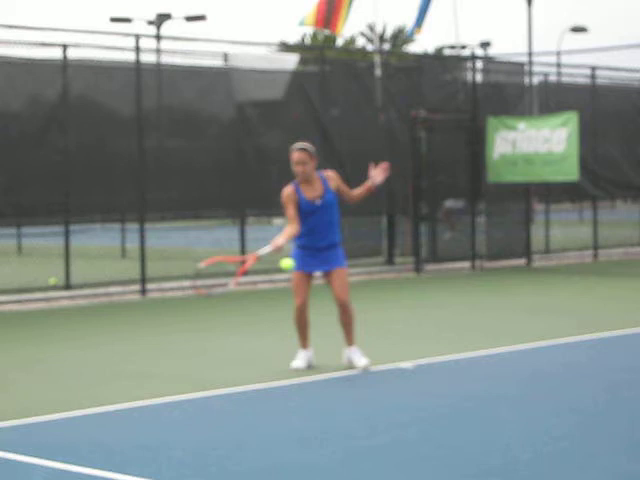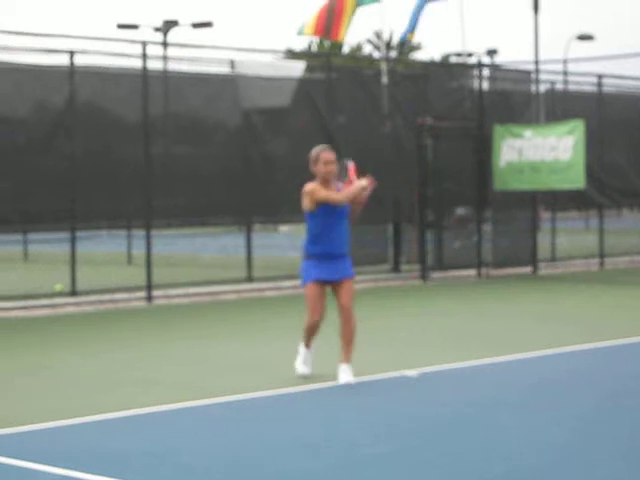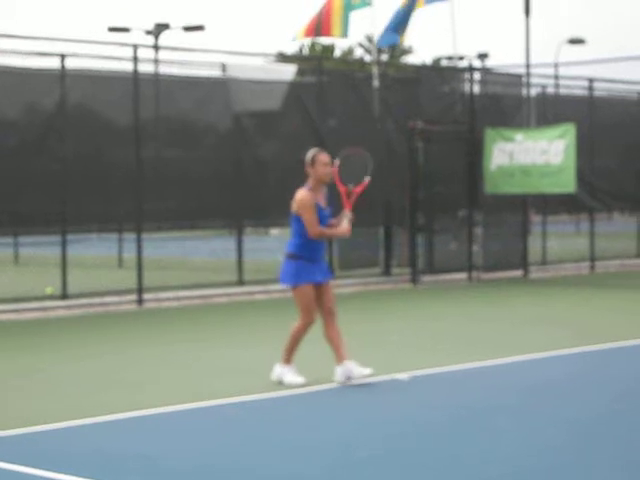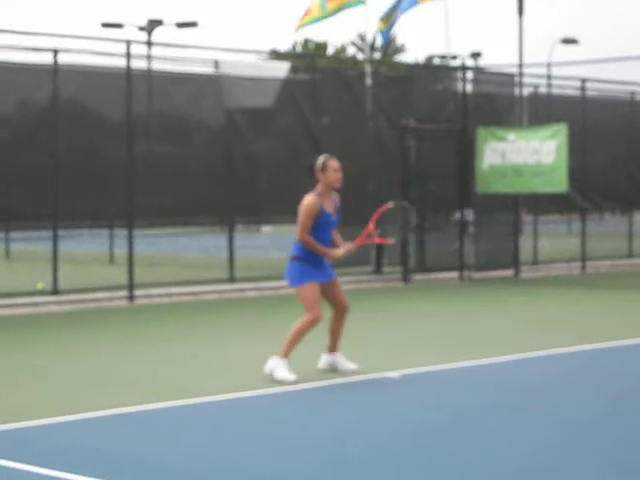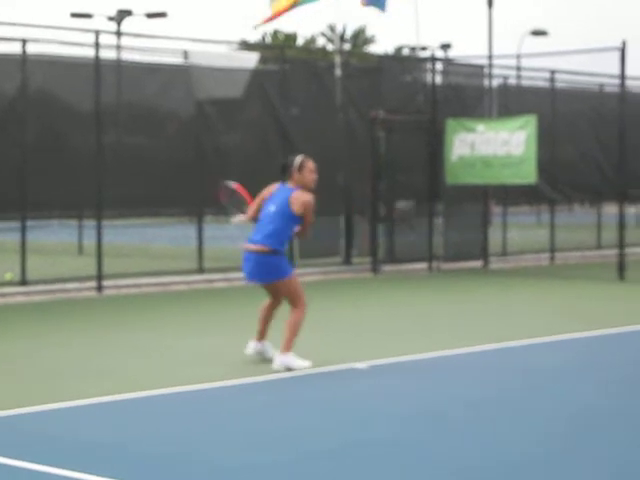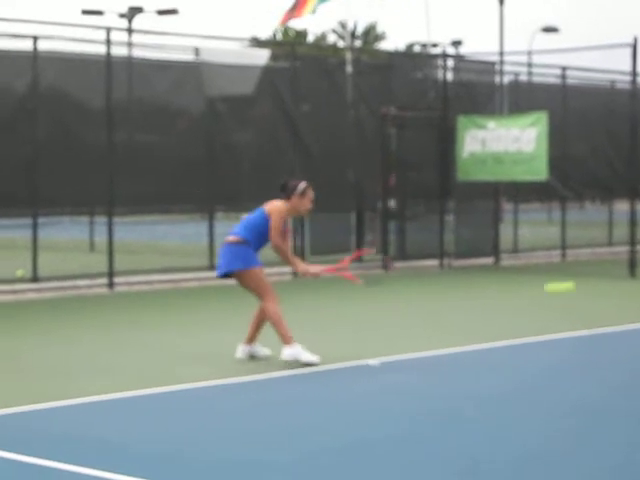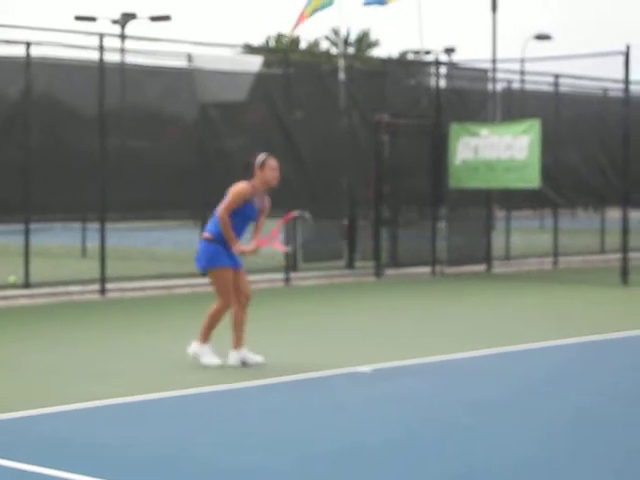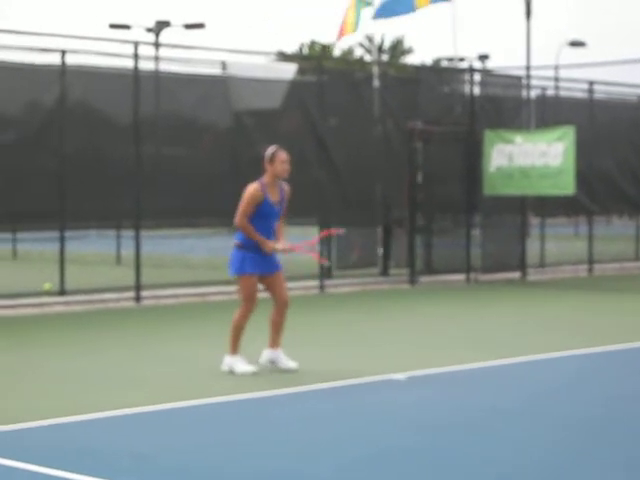
dt=0.4s
person 1, frame 1
left shoulder: (330, 177)
right shoulder: (289, 192)
left elbow: (351, 198)
right elbow: (293, 226)
left wrist: (372, 184)
right wrist: (281, 239)
left hip: (332, 250)
right hip: (305, 253)
left knee: (343, 300)
right knee: (300, 304)
left ankle: (352, 350)
right ankle: (305, 351)
person 1, frame 2
left shoulder: (339, 186)
right shoulder: (311, 189)
left elbow: (350, 214)
right elbow: (341, 199)
left wrist: (363, 195)
right wrist: (360, 185)
left hip: (341, 260)
right hip: (316, 262)
left knee: (347, 311)
right knee: (315, 318)
left ankle: (345, 367)
right ankle: (306, 346)
person 1, frame 3
left shoulder: (322, 192)
right shoulder: (304, 196)
right elbow: (313, 232)
left wrist: (339, 222)
right wrist: (339, 232)
left hip: (318, 263)
right hip: (299, 263)
left knee: (329, 314)
right knee: (308, 318)
left ankle: (344, 367)
right ankle: (283, 367)
person 1, frame 4
left shoulder: (335, 199)
right shoulder: (311, 202)
right elbow: (302, 237)
left wrist: (342, 246)
right wrist: (328, 253)
left hip: (320, 265)
right hip: (303, 265)
left knee: (342, 307)
right knee: (313, 315)
left ankle: (332, 356)
right ankle: (278, 362)
person 1, frame 5
left shoulder: (274, 188)
right shoulder: (306, 199)
left elbow: (251, 214)
right elbow: (303, 231)
left hip: (251, 255)
right hip: (269, 258)
left knee: (276, 297)
right knee: (299, 304)
left ankle: (259, 343)
right ankle: (285, 356)
person 1, frame 6
left shoulder: (284, 220)
right shoulder: (279, 207)
left elbow: (286, 253)
right elbow: (276, 242)
left wrist: (304, 267)
right wrist: (297, 266)
left hip: (237, 253)
right hip: (238, 249)
left knee: (268, 299)
right knee: (270, 298)
left ankle: (248, 345)
right ankle: (291, 347)
person 1, frame 7
left shoulder: (265, 201)
right shoulder: (243, 188)
left elbow: (258, 230)
right elbow: (221, 213)
left wrist: (252, 245)
right wrist: (234, 243)
left hip: (230, 250)
right hip: (214, 246)
left knee: (244, 297)
right knee: (226, 300)
left ankle: (238, 351)
right ankle: (200, 344)
person 1, frame 8
left shoulder: (285, 190)
right shoulder: (255, 190)
right elbow: (240, 221)
left wrist: (280, 241)
right wrist: (265, 243)
left hip: (267, 255)
right hip: (247, 253)
left knee: (282, 301)
right knee: (248, 306)
left ankle: (272, 352)
right ankle: (232, 357)
